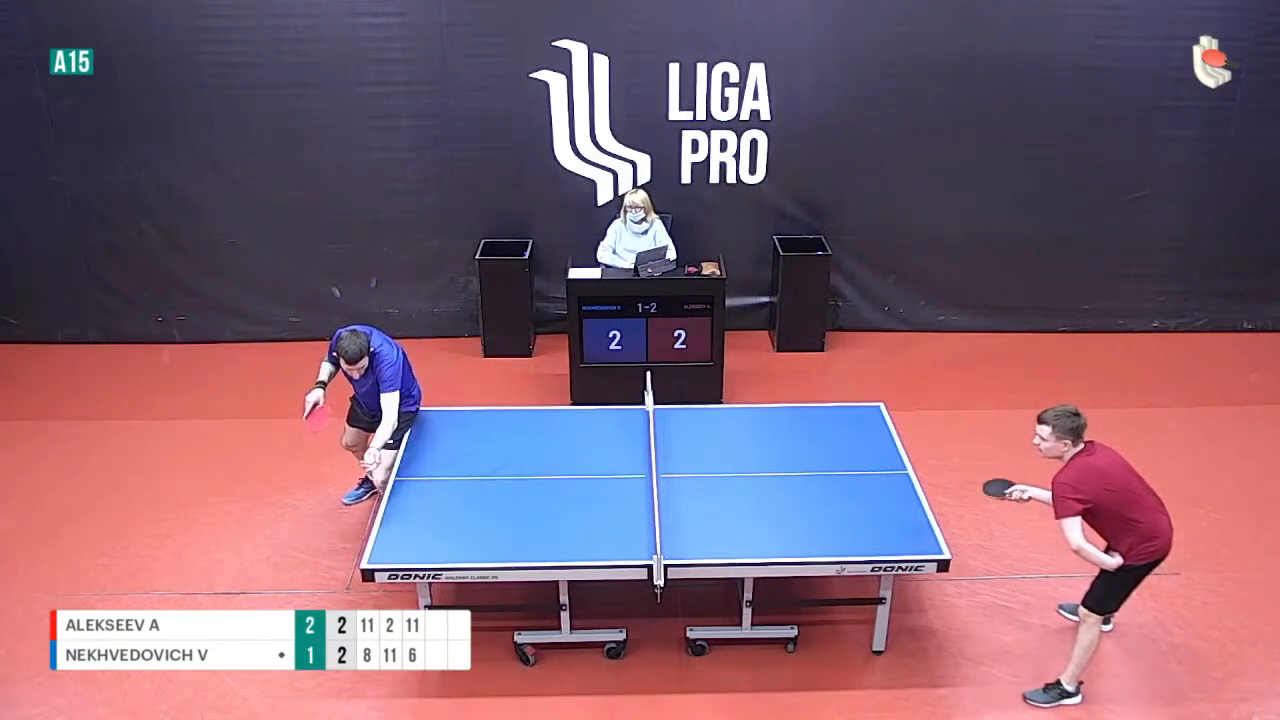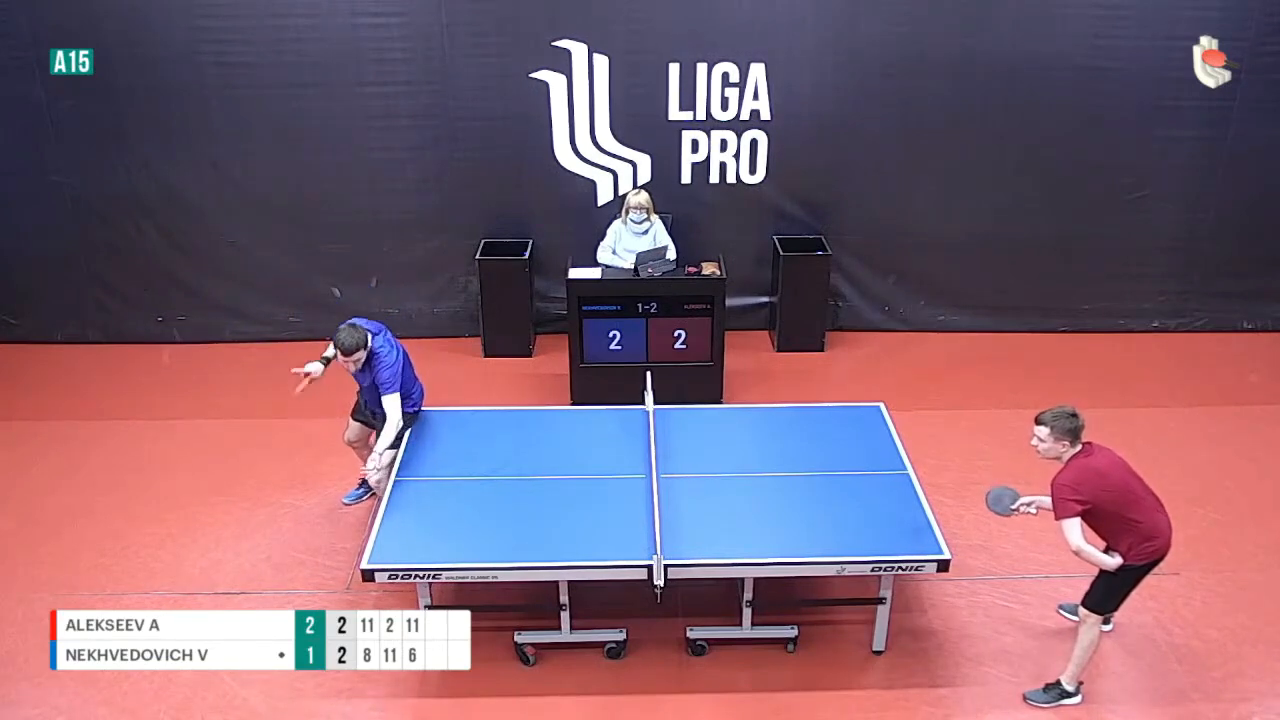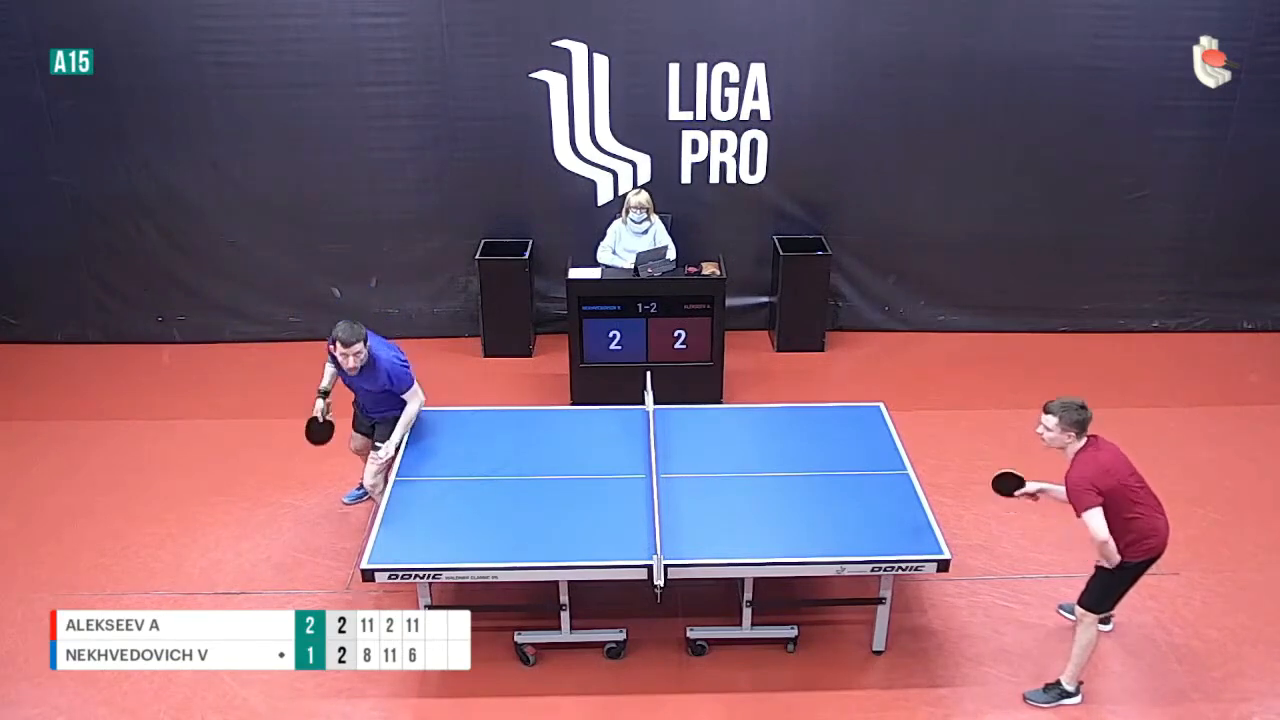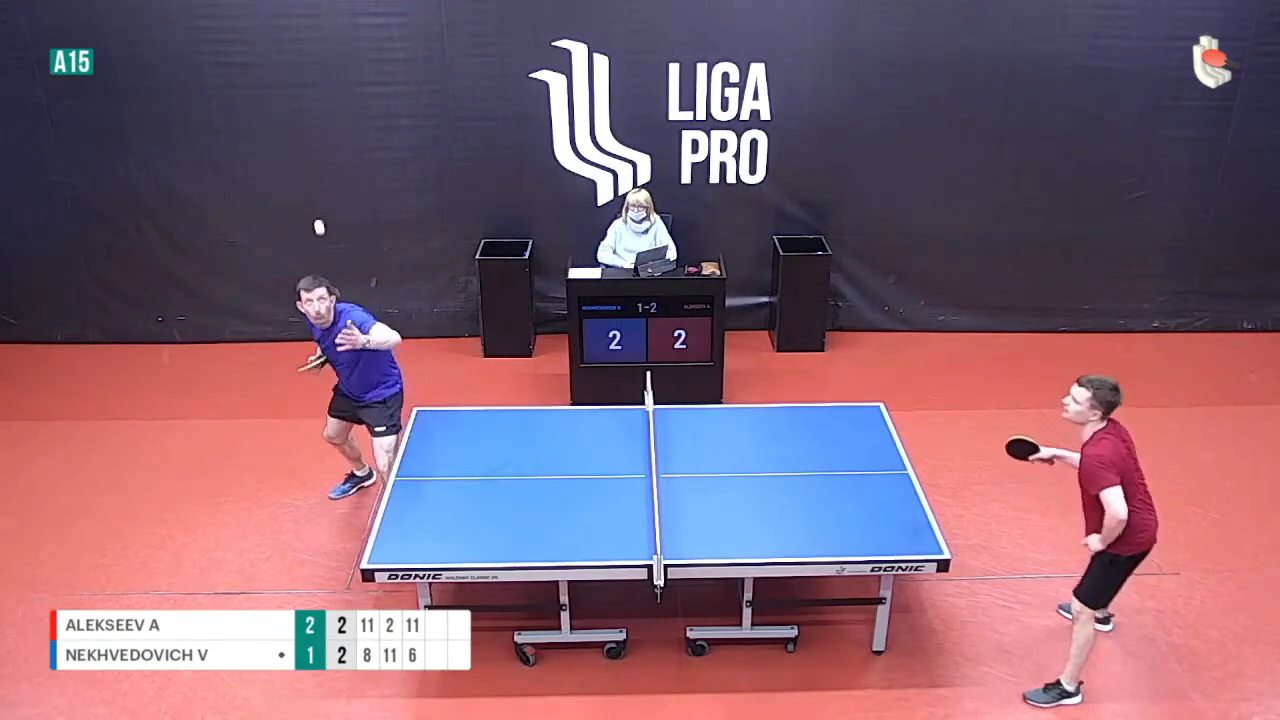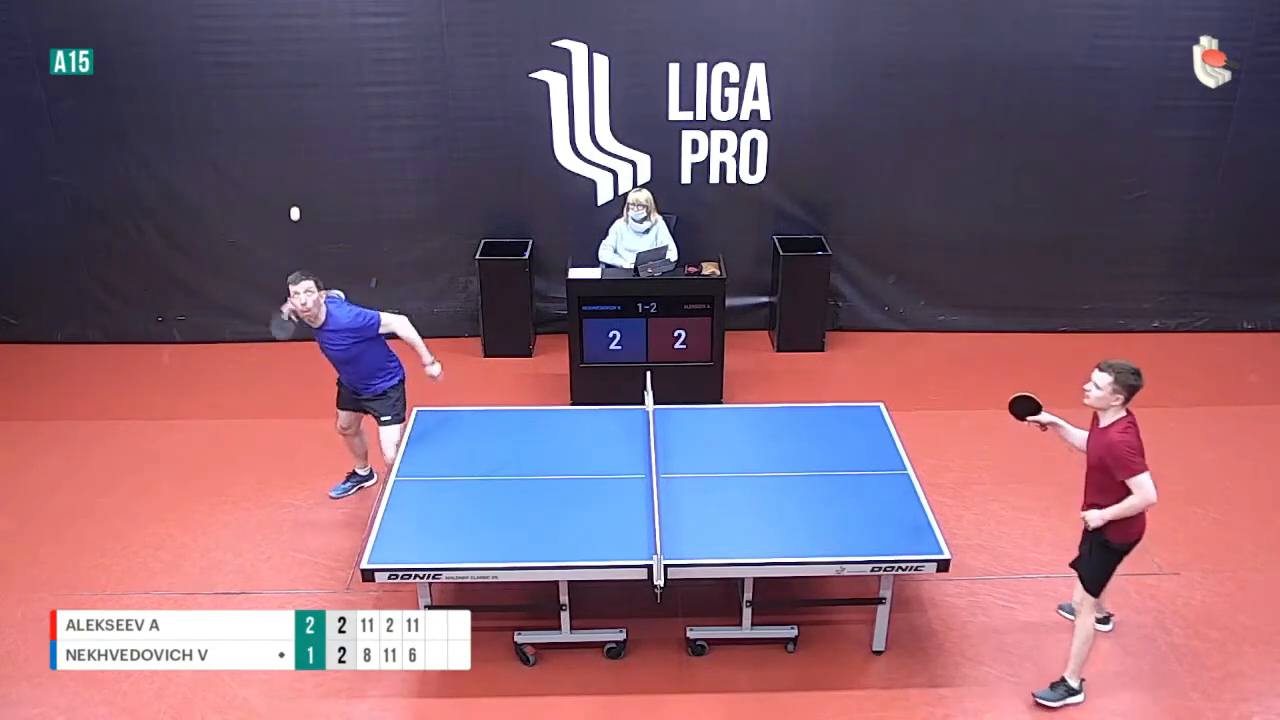
dt=0.5s
person 1, frame 1
left shoulder: (1067, 480)
right shoulder: (1096, 451)
left elbow: (1078, 544)
left wrist: (1112, 563)
right wrist: (1034, 492)
left hip: (1144, 546)
right hip: (1156, 528)
left knee: (1089, 615)
left ankle: (1068, 688)
right ankle: (1102, 612)
person 1, frame 2
left shoulder: (1065, 482)
right shoulder: (1094, 452)
left elbow: (1076, 545)
left wrist: (1112, 564)
right wrist: (1039, 502)
left hip: (1142, 546)
right hip: (1154, 528)
left knee: (1089, 615)
left ankle: (1068, 687)
right ankle: (1102, 612)
person 1, frame 3
left shoulder: (1079, 475)
right shoulder: (1097, 445)
left elbow: (1100, 536)
left wrist: (1112, 561)
right wrist: (1043, 488)
left hip: (1139, 543)
right hip: (1152, 526)
left knee: (1085, 613)
left ankle: (1068, 687)
right ankle: (1102, 612)
person 1, frame 4
left shoulder: (1097, 454)
right shoulder: (1112, 430)
left elbow: (1118, 513)
left wrist: (1102, 541)
right wrist: (1058, 455)
left hip: (1126, 539)
right hip: (1140, 527)
left knee: (1081, 610)
left ankle: (1068, 687)
right ankle: (1101, 612)
person 1, frame 5
left shoulder: (1120, 442)
right shoulder: (1104, 418)
left elbow: (1147, 496)
right elbow: (1089, 445)
left wrist: (1102, 515)
right wrist: (1055, 423)
left hip: (1115, 529)
right hip: (1103, 520)
left knee: (1081, 602)
right knee: (1091, 571)
left ankle: (1072, 684)
right ankle: (1100, 614)
person 2, frame 1
left shoulder: (387, 360)
right shoulder: (340, 340)
left elbow: (390, 418)
right elbow: (330, 362)
left wrist: (374, 449)
right wrist: (320, 386)
left hip: (399, 406)
right hip: (365, 400)
left knee: (382, 479)
right knee: (350, 443)
right ankle: (371, 480)
person 2, frame 2
left shoulder: (386, 361)
right shoulder: (353, 331)
left elbow: (394, 419)
left wrist: (377, 453)
right wrist: (323, 361)
left hip: (401, 406)
right hip: (371, 395)
left knee: (378, 478)
right knee: (353, 439)
right ankle: (371, 481)
person 2, frame 3
left shoulder: (389, 363)
right shoulder: (336, 346)
left elbow: (417, 400)
left wrist: (393, 442)
right wrist: (323, 394)
left hip: (393, 413)
right hip: (365, 405)
left knee: (372, 483)
right knee: (358, 448)
right ankle: (375, 481)
person 2, frame 4
left shoulder: (352, 317)
right shoulder: (314, 322)
left elbow: (393, 338)
left wrist: (364, 341)
right wrist: (319, 358)
left hip: (382, 394)
right hip: (348, 389)
left knee: (386, 468)
right knee: (332, 436)
right ankle: (361, 473)
person 2, frame 5
left shoulder: (346, 314)
left elbow: (398, 323)
right elbow: (336, 294)
left wrist: (428, 362)
right wrist: (295, 304)
left hip: (386, 386)
right hip: (352, 383)
left knee: (390, 457)
right knee: (345, 428)
right ankle: (361, 474)
